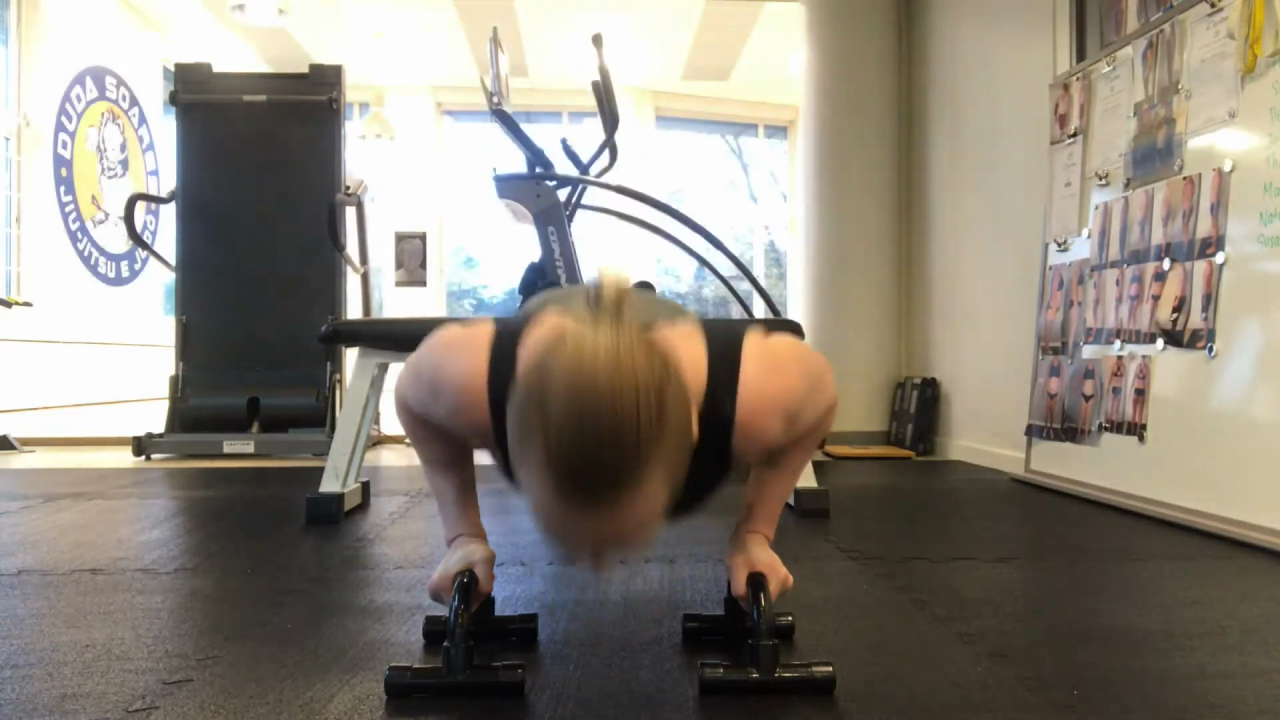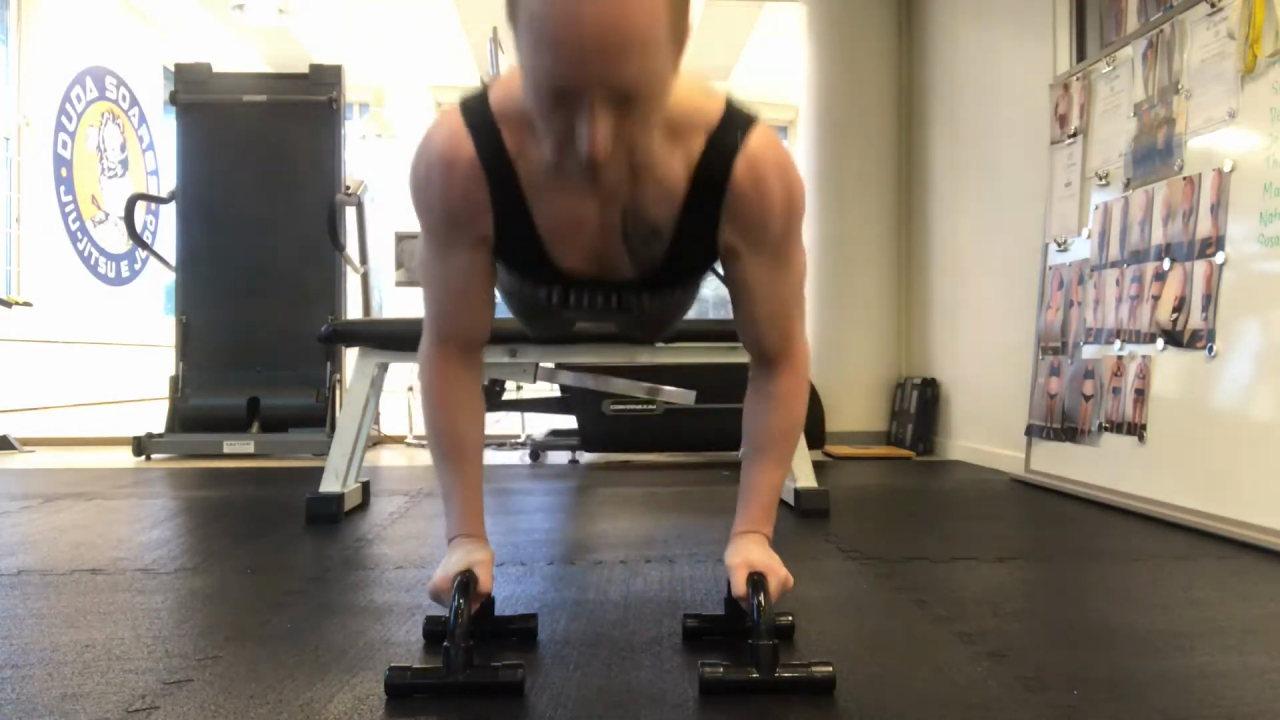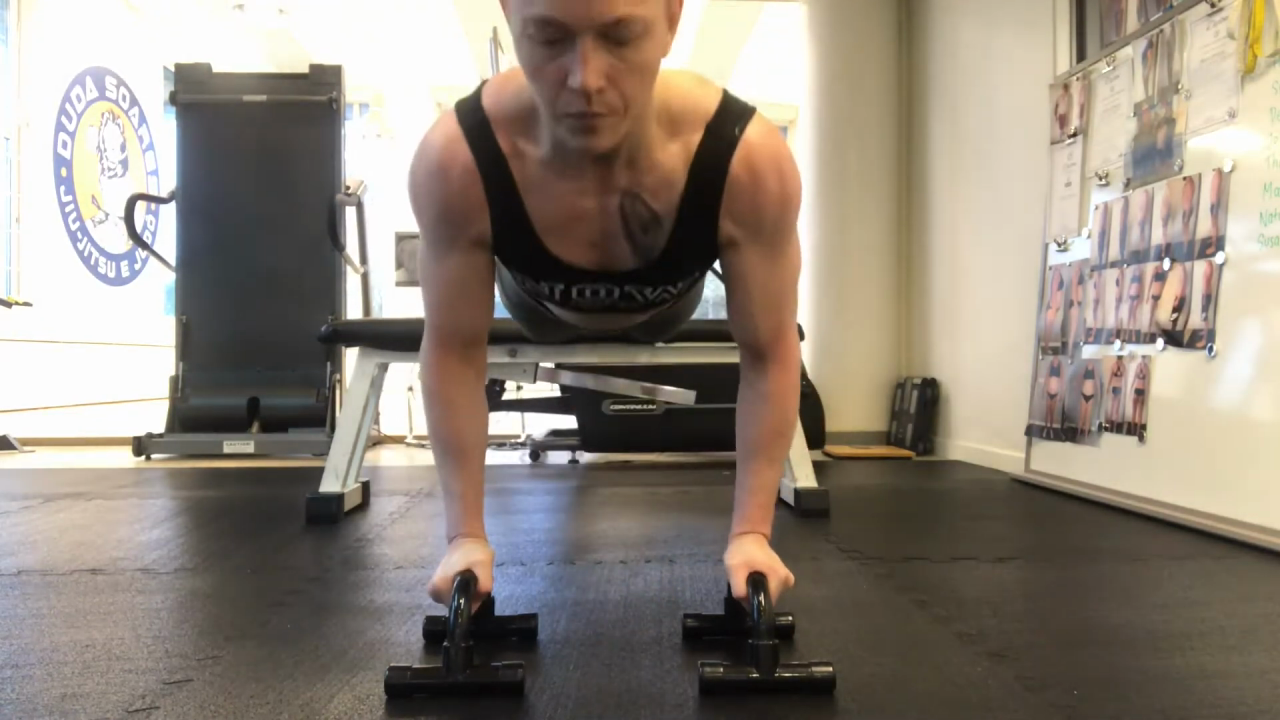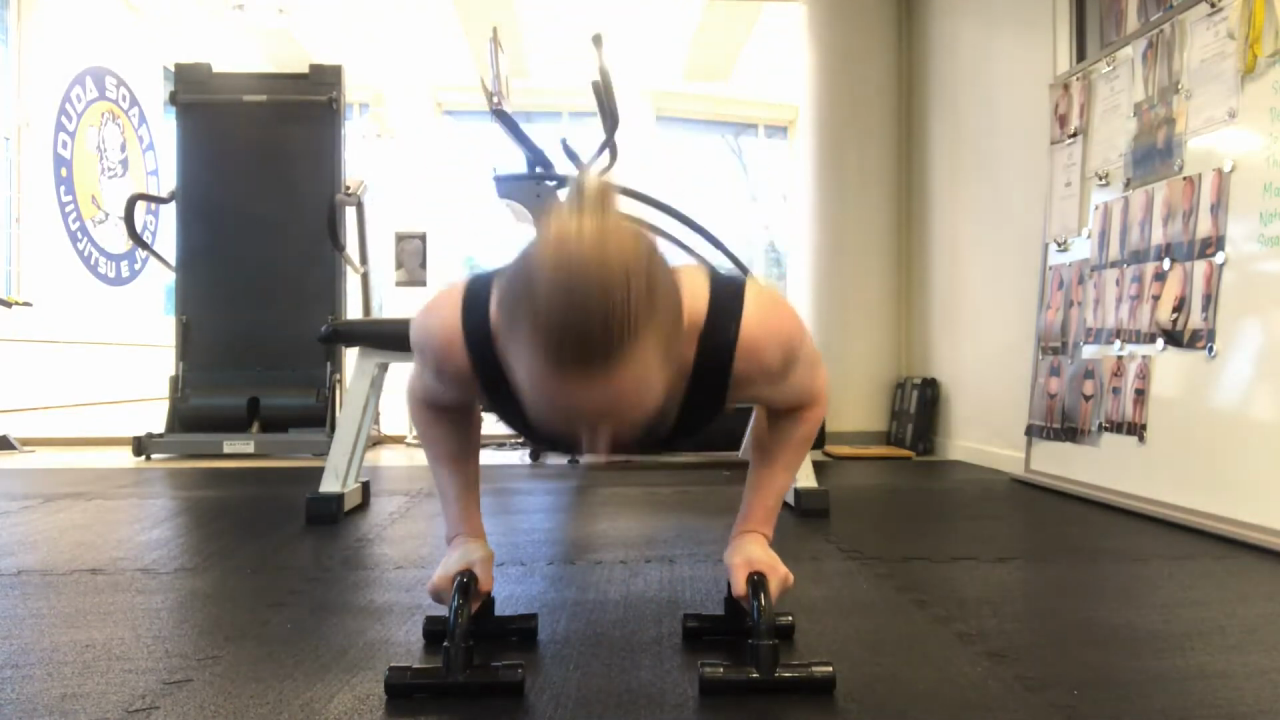
dt=0.4s
person 1, frame 1
left shoulder: (751, 394)
right shoulder: (473, 380)
left elbow: (822, 396)
right elbow: (411, 397)
left wrist: (755, 533)
right wrist: (463, 535)
left ankle: (644, 304)
right ankle: (545, 292)
person 1, frame 2
left shoulder: (751, 168)
right shoulder: (456, 156)
left elbow: (778, 358)
right elbow: (452, 351)
left wrist: (752, 532)
right wrist: (466, 536)
left hip: (660, 295)
right hip: (539, 293)
left knee: (651, 322)
right knee: (538, 316)
person 1, frame 3
left shoulder: (749, 160)
right shoulder: (455, 159)
left elbow: (768, 353)
right elbow: (454, 351)
left wrist: (750, 532)
right wrist: (465, 536)
left hip: (661, 299)
right hip: (544, 298)
left knee: (654, 330)
right knee: (542, 328)
person 1, frame 4
left shoulder: (748, 332)
right shoulder: (454, 330)
left elbow: (803, 399)
right elbow: (433, 400)
left wrist: (752, 532)
right wrist: (464, 536)
